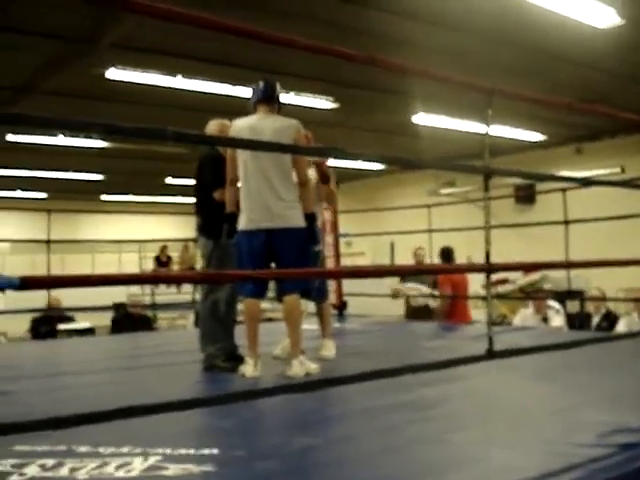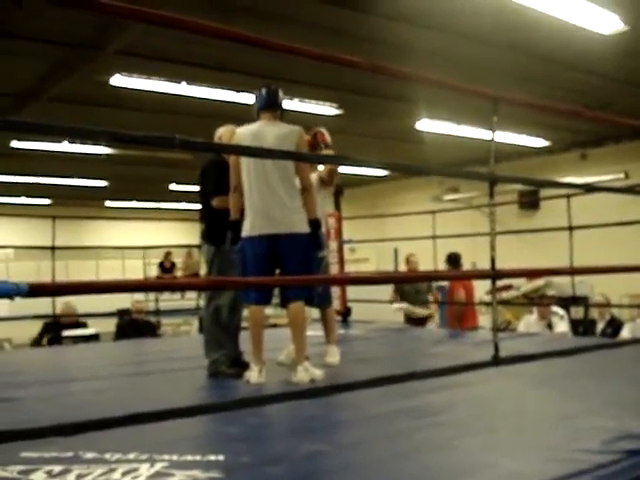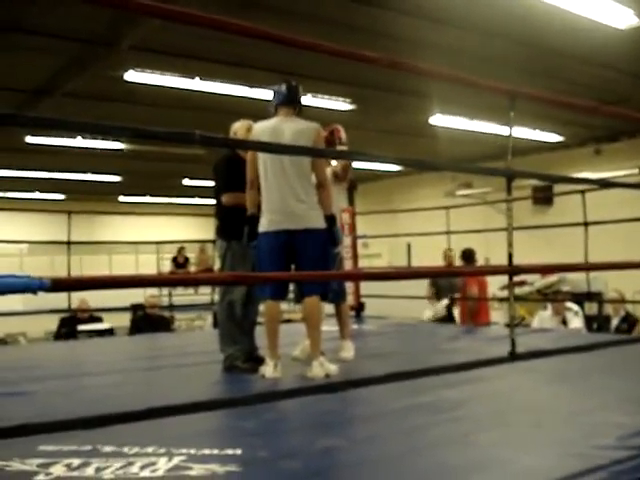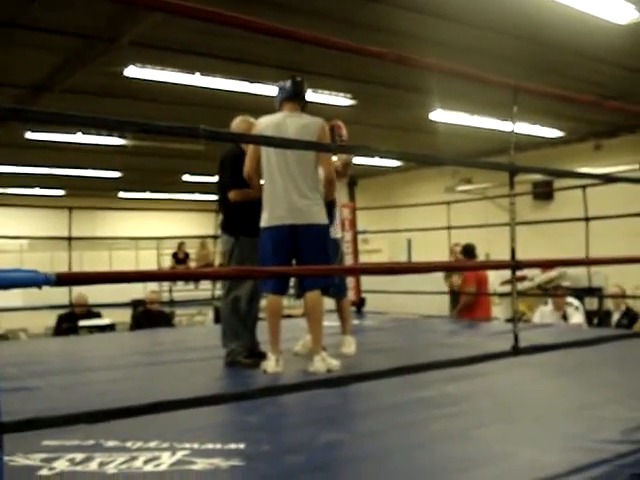
dt=0.5s
person 1, frame 1
left shoulder: (236, 128)
right shoulder: (293, 128)
left elbow: (231, 180)
right elbow: (303, 179)
left wrist: (230, 217)
right wrist: (311, 217)
left hip: (251, 221)
right hip: (288, 220)
left knee: (252, 291)
right knee: (291, 289)
left ankle: (252, 360)
right ankle: (296, 358)
person 1, frame 2
left shoulder: (239, 135)
right shoulder: (295, 134)
left elbow: (235, 187)
right elbow: (306, 185)
left wrist: (234, 224)
right wrist: (315, 224)
left hip: (255, 227)
right hip: (292, 226)
left knee: (256, 298)
right knee: (295, 296)
left ankle: (257, 366)
right ankle: (301, 365)
person 1, frame 3
left shoulder: (257, 131)
right shoulder: (313, 131)
left elbow: (252, 183)
right elbow: (322, 182)
left wrist: (252, 219)
right wrist: (330, 220)
left hip: (271, 223)
right hip: (309, 221)
left knee: (272, 294)
right knee: (311, 291)
left ankle: (272, 361)
right ankle: (316, 360)
person 1, frame 4
left shoulder: (261, 125)
right shoulder: (317, 126)
left elbow: (249, 173)
right elbow: (329, 175)
right wrist: (328, 202)
left hip: (274, 217)
right hip: (310, 216)
left knee: (274, 287)
right knee: (313, 285)
left ankle: (274, 356)
right ankle: (318, 355)
person 2, frame 1
left shoulder: (218, 160)
right shoulder: (212, 158)
right elbow: (220, 193)
left hip: (223, 232)
right hip: (216, 233)
left knee: (227, 294)
right knee: (216, 293)
left ankle: (226, 349)
right ankle: (213, 353)
person 2, frame 2
left shoulder: (230, 167)
right shoulder: (215, 164)
right elbow: (218, 200)
left hip: (231, 239)
right hip: (219, 240)
left knee: (233, 301)
right knee: (219, 300)
left ankle: (231, 355)
right ankle: (217, 360)
person 2, frame 3
left shoulder: (250, 165)
right shoulder: (228, 161)
right elbow: (228, 197)
right hip: (234, 237)
left knee: (250, 297)
right knee: (233, 296)
left ankle: (247, 350)
right ankle: (233, 355)
person 2, frame 4
left shoulder: (245, 159)
right shoulder: (234, 156)
right elbow: (235, 194)
left wrist: (262, 192)
right wrist: (265, 191)
left hip: (251, 232)
right hip: (239, 232)
left knee: (251, 292)
right knee: (237, 291)
left ankle: (249, 345)
right ankle: (235, 350)
person 3, frame 1
left shoulder: (320, 172)
left elbow: (331, 200)
left wrist: (324, 174)
left knee: (318, 292)
left ankle: (327, 340)
right ankle: (291, 339)
person 3, frame 2
left shoulder: (322, 177)
left elbow: (332, 168)
left wrist: (326, 146)
left knee: (323, 298)
left ankle: (332, 345)
right ankle: (296, 345)
person 3, frame 3
left shoulder: (336, 173)
left elbow: (346, 163)
left wrist: (341, 143)
left knee: (337, 293)
left ankle: (346, 340)
right ankle: (310, 340)
person 3, frame 4
left shoulder: (336, 168)
left elbow: (346, 160)
left wrist: (340, 140)
left hip: (330, 236)
left knee: (338, 288)
left ankle: (347, 336)
right ankle: (311, 335)
